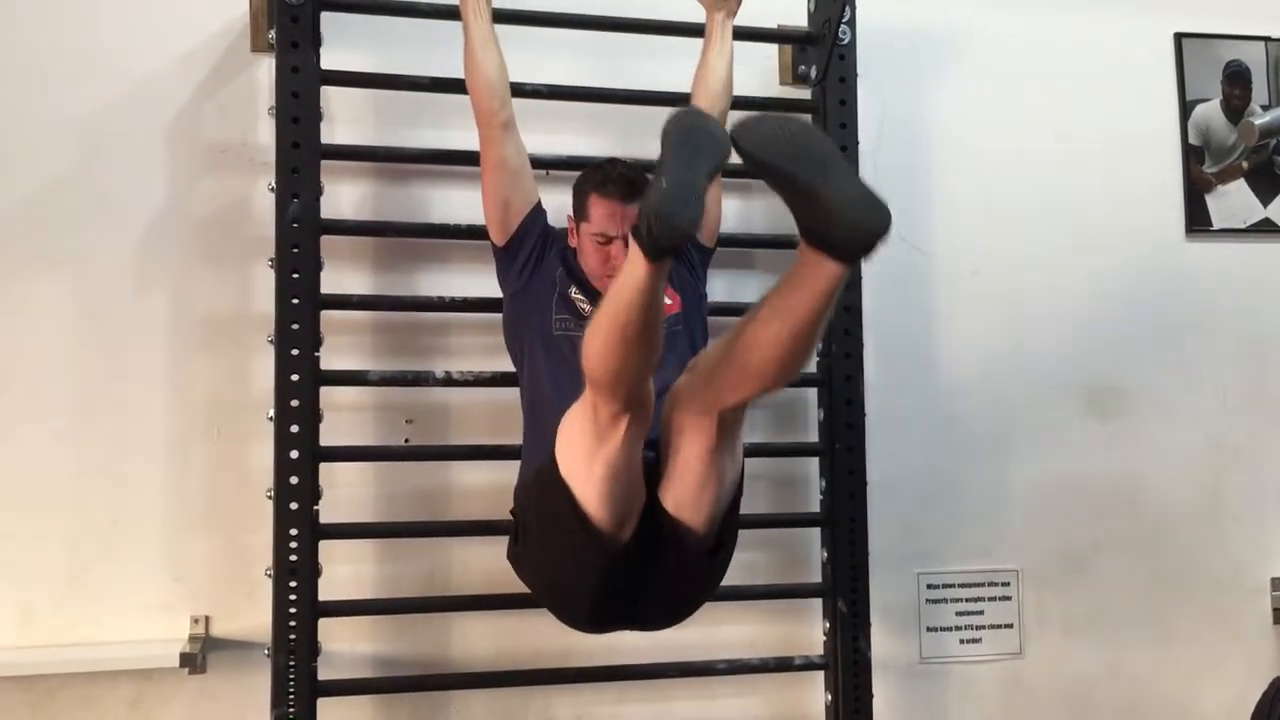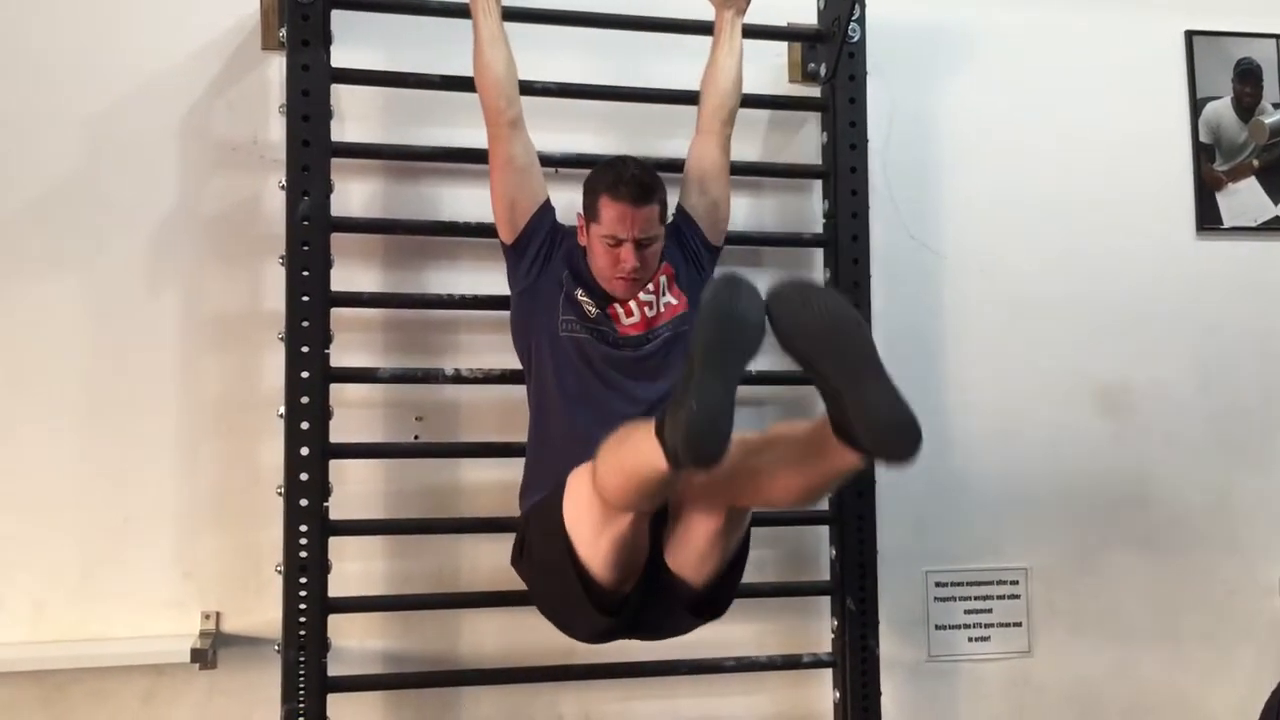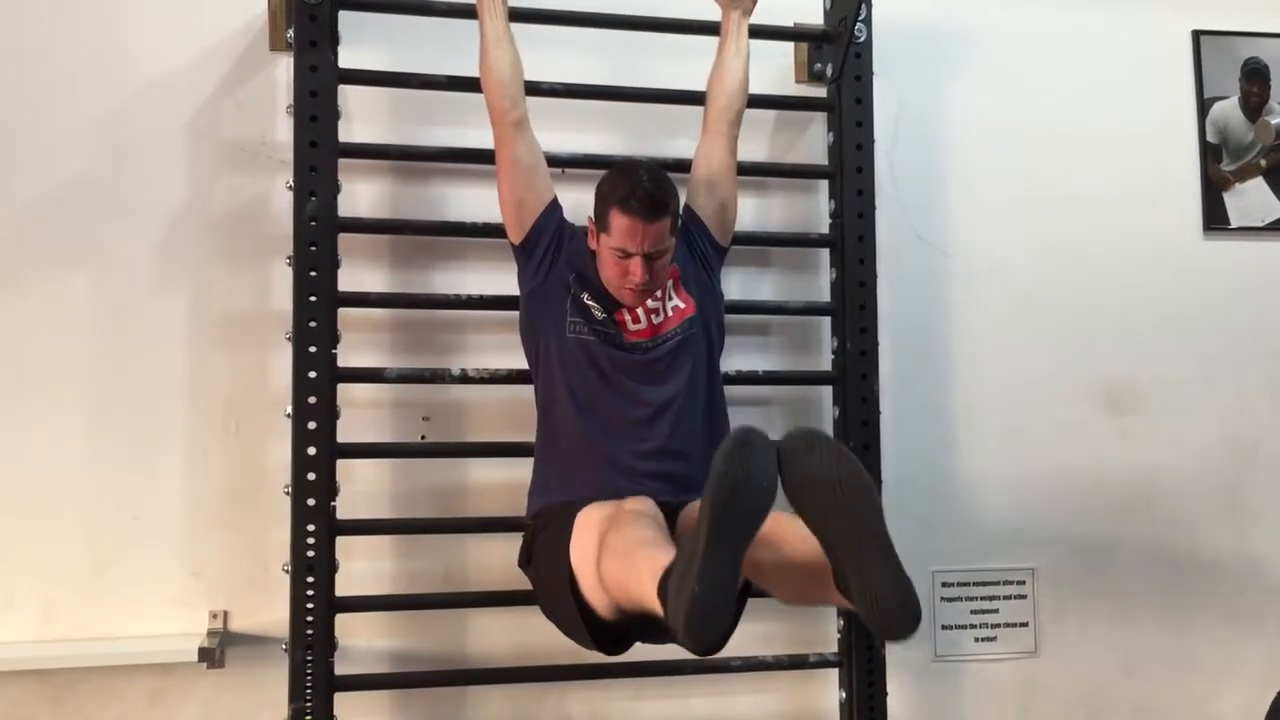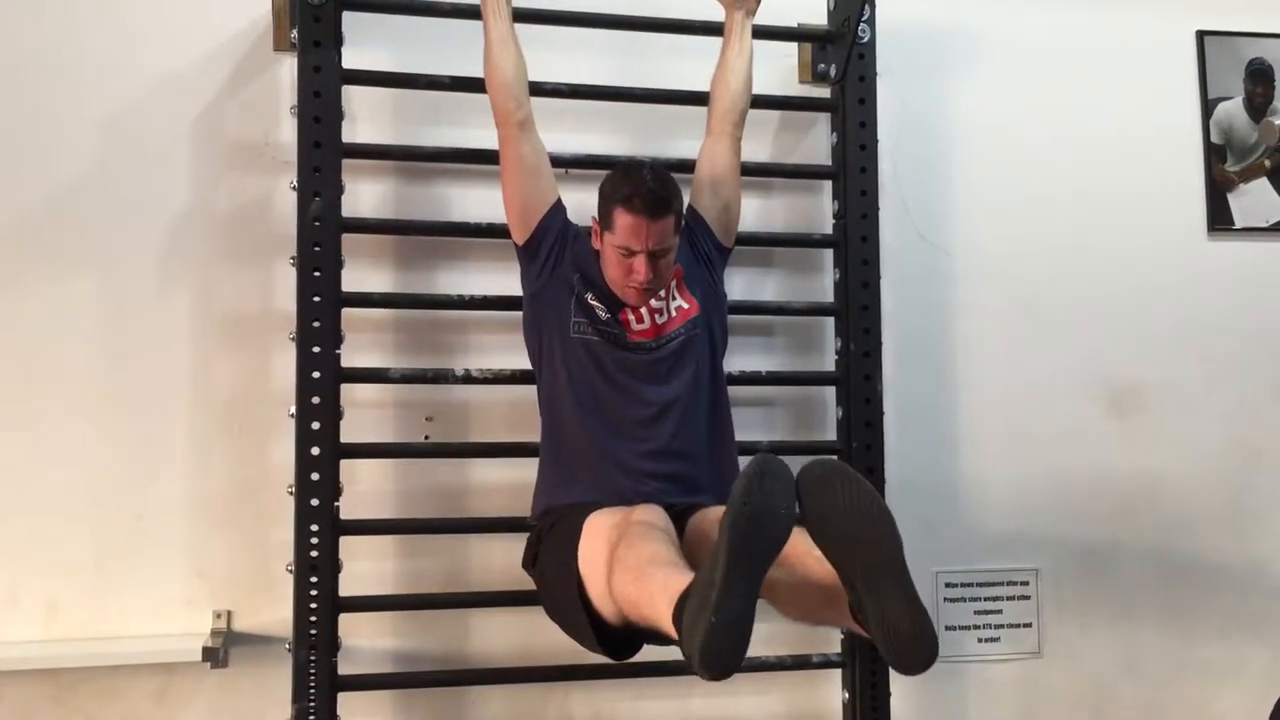
dt=0.4s
person 1, frame 1
left shoulder: (684, 270)
right shoulder: (537, 271)
left elbow: (708, 133)
right elbow: (497, 128)
left hip: (678, 556)
right hip: (575, 551)
left knee: (704, 386)
right knee: (619, 381)
left ankle: (831, 241)
right ankle: (662, 243)
person 1, frame 2
left shoulder: (686, 264)
right shoulder: (545, 269)
left elbow: (714, 129)
right elbow: (505, 124)
right hip: (576, 547)
left knee: (719, 463)
right knee: (629, 455)
left ankle: (854, 433)
right ankle: (685, 434)
person 1, frame 3
left shoulder: (696, 266)
right shoulder: (554, 269)
left elbow: (721, 129)
right elbow: (510, 124)
left hip: (692, 522)
right hip: (581, 537)
left knee: (741, 524)
right knee: (633, 523)
left ankle: (853, 576)
right ankle: (686, 588)
person 1, frame 4
left shoulder: (699, 267)
right shoulder: (556, 270)
left elbow: (724, 131)
right elbow: (516, 126)
left hip: (698, 526)
right hip: (586, 536)
left knee: (741, 537)
right knee: (641, 532)
left ankle: (870, 602)
right ankle: (701, 609)
